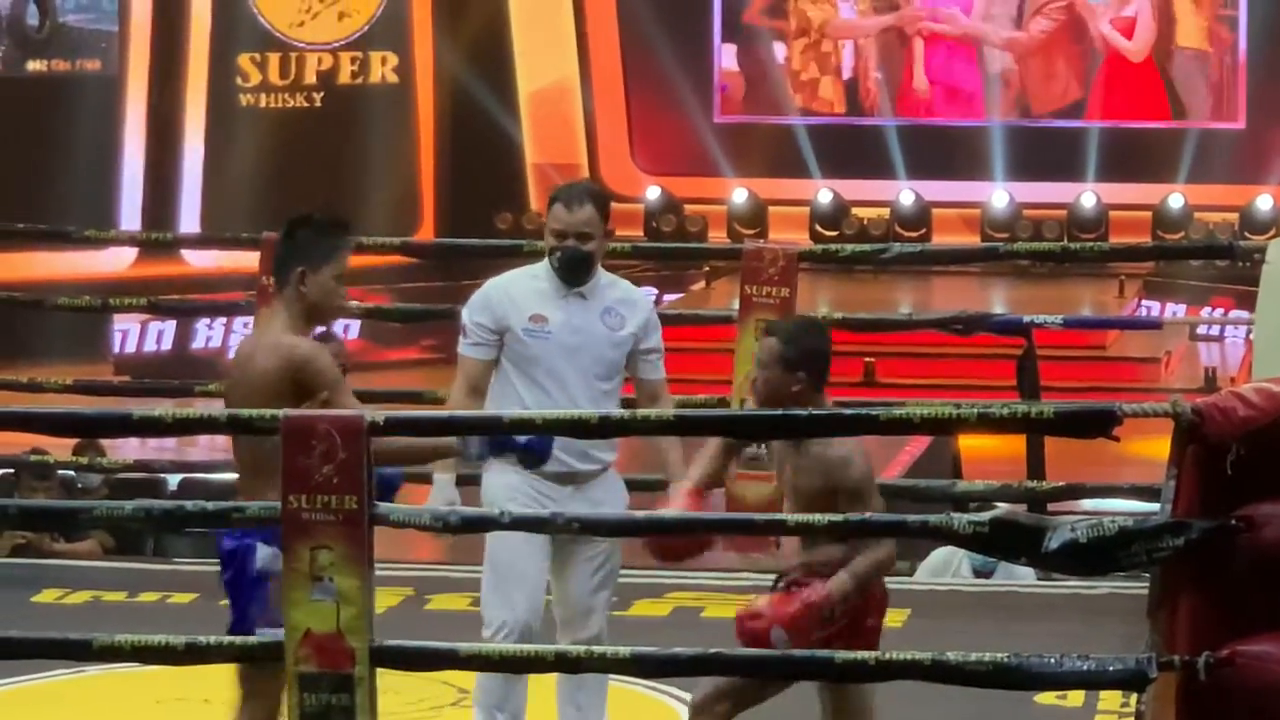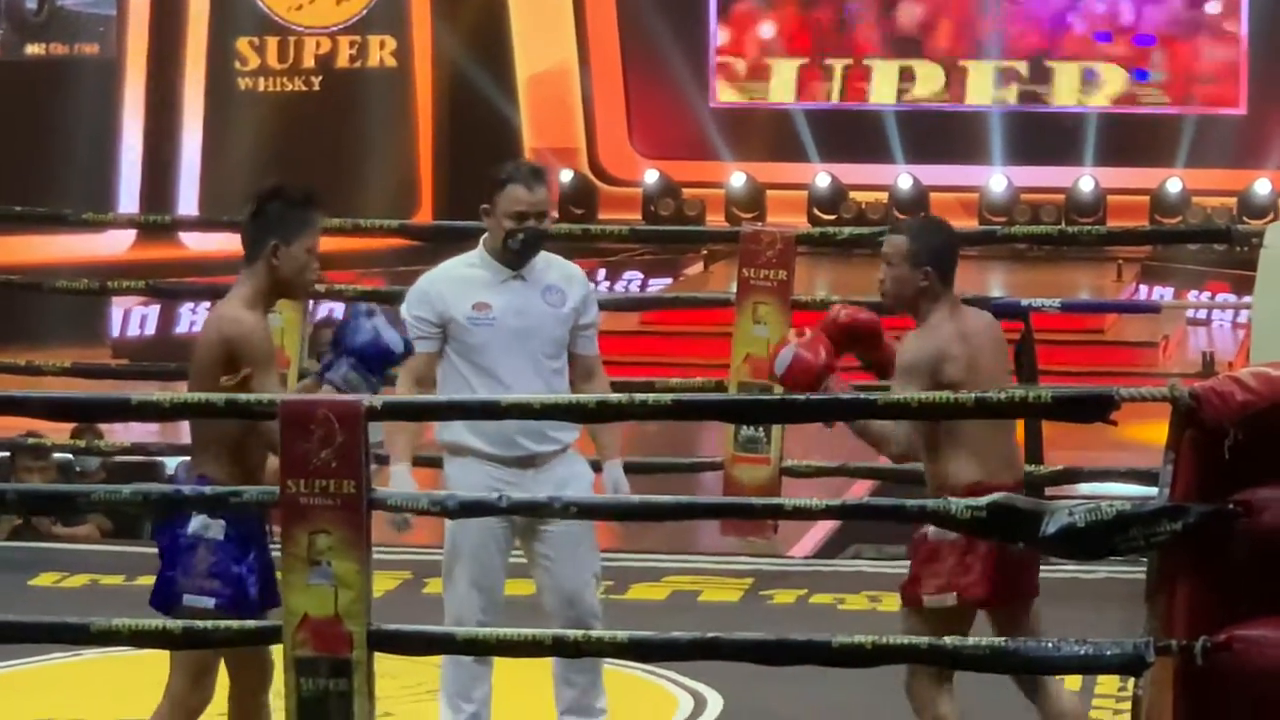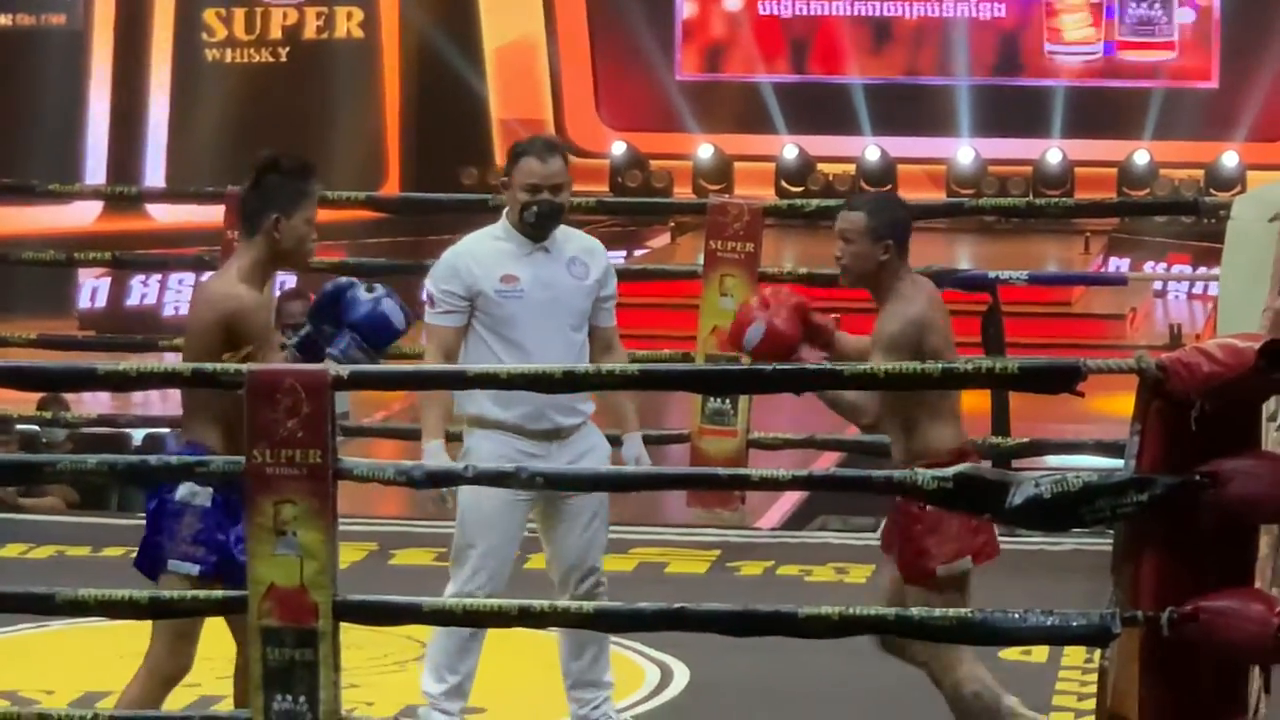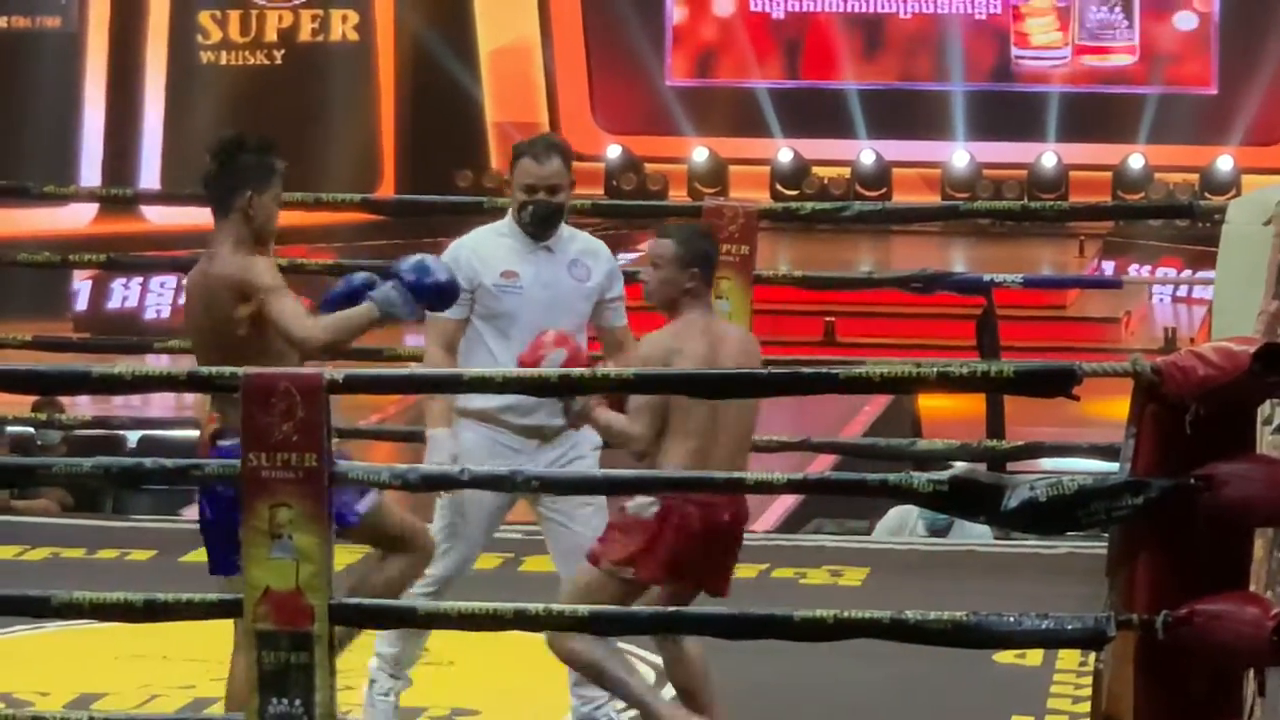
dt=0.5s
person 1, frame 1
left shoulder: (633, 306)
right shoulder: (501, 295)
left elbow: (655, 401)
right elbow: (468, 392)
left wrist: (679, 482)
left hip: (596, 489)
right hip: (517, 482)
left knee: (586, 629)
right knee: (512, 622)
person 1, frame 2
left shoulder: (570, 282)
right shoulder: (440, 286)
left elbow: (589, 378)
right elbow: (412, 385)
left wrist: (612, 461)
right wrist: (400, 469)
left hip: (558, 470)
right hip: (476, 473)
left knee: (578, 608)
right knee: (470, 619)
person 1, frame 3
left shoulder: (590, 255)
right shoulder: (466, 259)
left elbow: (607, 350)
right elbow: (439, 359)
left wrist: (631, 432)
right wrist: (432, 445)
left hip: (579, 444)
right hip: (498, 445)
left knee: (584, 584)
right knee: (474, 588)
person 1, frame 4
left shoulder: (596, 257)
right shoulder: (470, 253)
left elbow: (620, 351)
right elbow: (440, 351)
right wrist: (439, 433)
left hip: (566, 443)
right hip: (486, 438)
right knee: (441, 571)
person 2, frame 1
left shoulder: (250, 353)
right shoulder: (300, 357)
right elbow: (374, 443)
right wrist: (472, 441)
left hip: (259, 541)
right hip: (273, 547)
person 2, frame 2
left shoulder: (234, 318)
right shoulder: (244, 327)
right elbow: (280, 434)
left wrist: (330, 374)
right wrist: (344, 380)
left hip: (233, 518)
right hip: (212, 523)
left knee: (252, 675)
person 2, frame 3
left shoulder: (228, 289)
right shoulder: (241, 302)
left wrist: (313, 343)
right wrist: (349, 353)
left hip: (219, 484)
right hip: (200, 485)
left knee: (257, 639)
right knee: (168, 662)
person 2, frame 4
left shoulder: (202, 279)
right shoulder: (251, 272)
right elbow: (309, 339)
left wrist: (336, 312)
right wrist: (384, 301)
left hip: (230, 463)
left knee: (253, 641)
right knee: (414, 544)
person 3, frame 1
left shoulder: (840, 456)
right shoulder: (776, 414)
left elbow: (883, 548)
right elbow: (727, 438)
left wrist: (822, 599)
right wrist: (689, 489)
left hip: (840, 599)
right hip: (803, 586)
person 3, frame 2
left shoulder: (926, 345)
right shoulder: (981, 325)
left elbow: (902, 444)
left wrist: (830, 390)
right wrist: (881, 356)
right knee: (1035, 674)
person 3, frame 3
left shoulder: (907, 314)
right shoulder: (910, 294)
left elbow: (867, 410)
right elbow: (875, 357)
left wrist: (797, 359)
right wrist: (816, 328)
left knee: (937, 652)
right knee: (899, 634)
person 3, frame 4
left shoulder: (660, 347)
right shoulder: (745, 341)
left elbow: (637, 438)
left wrist: (583, 403)
left hip: (668, 507)
right hip: (725, 506)
left knee: (566, 632)
